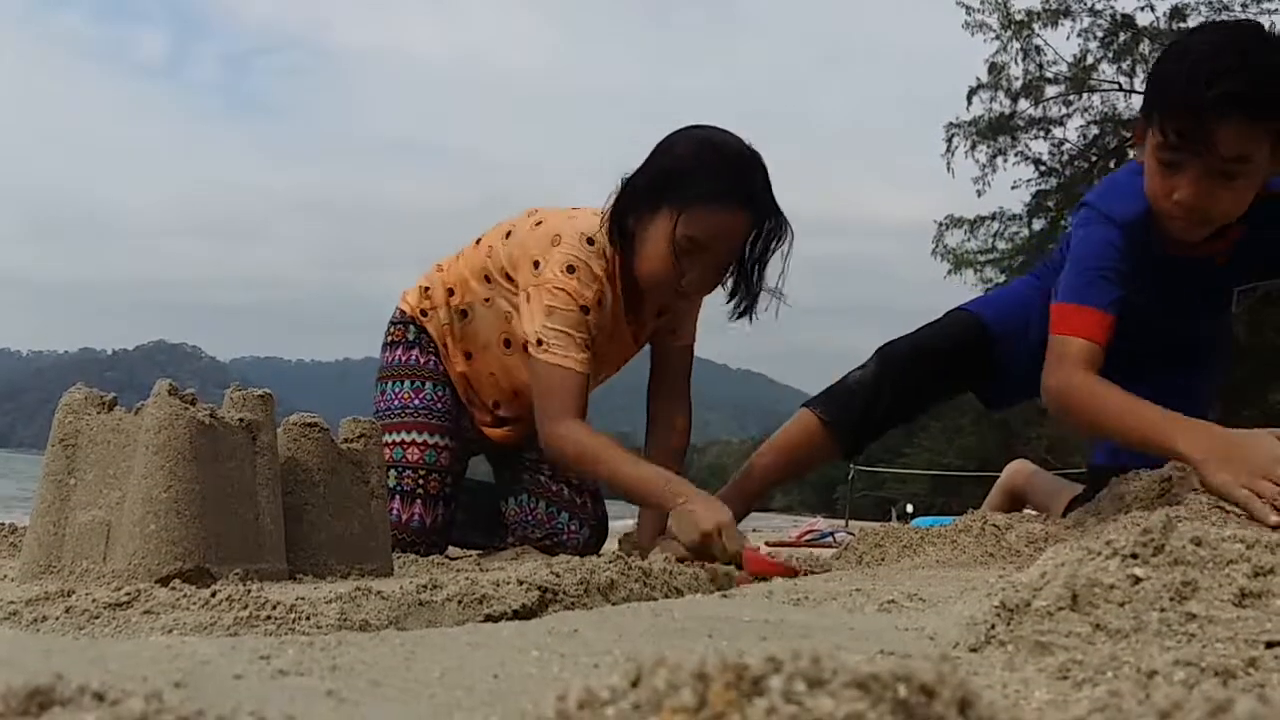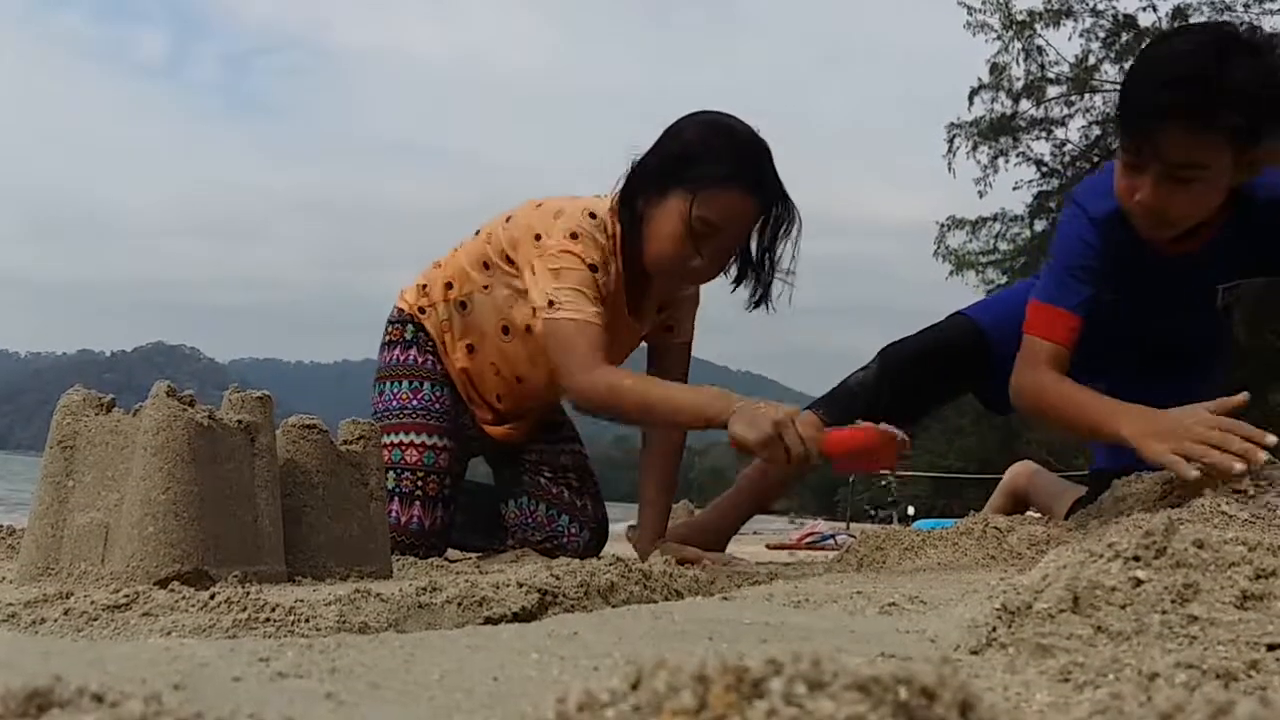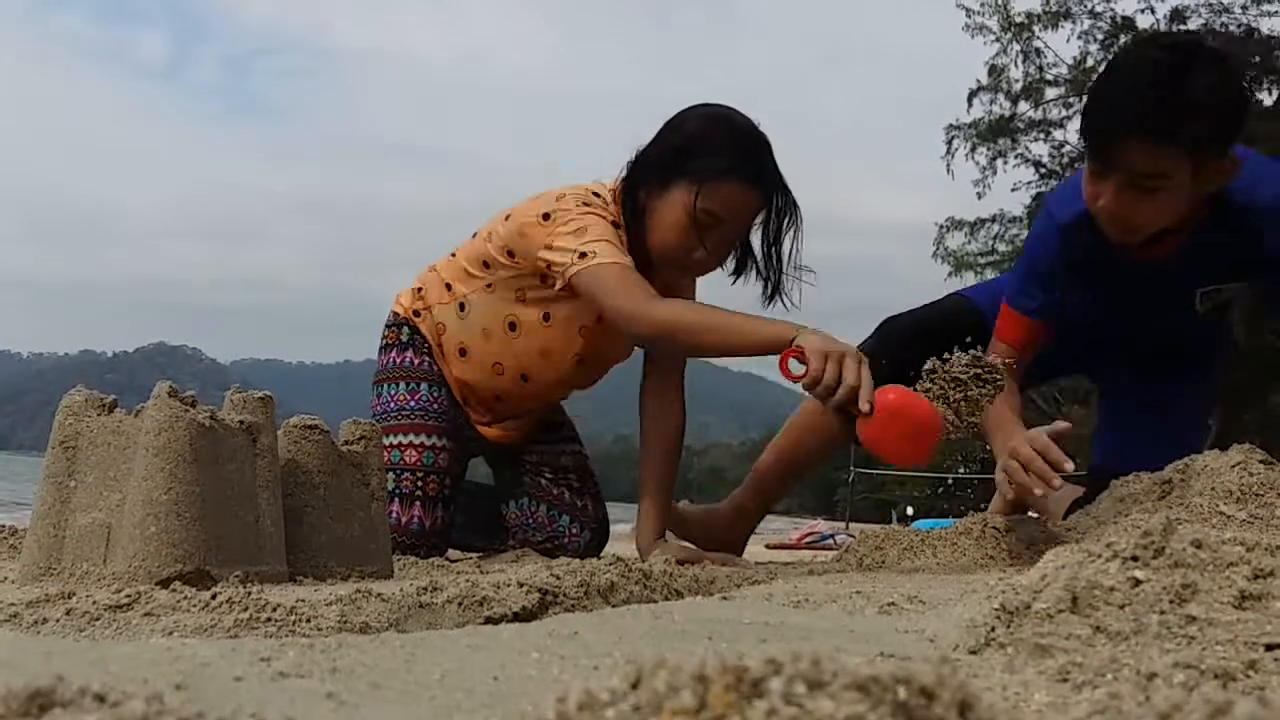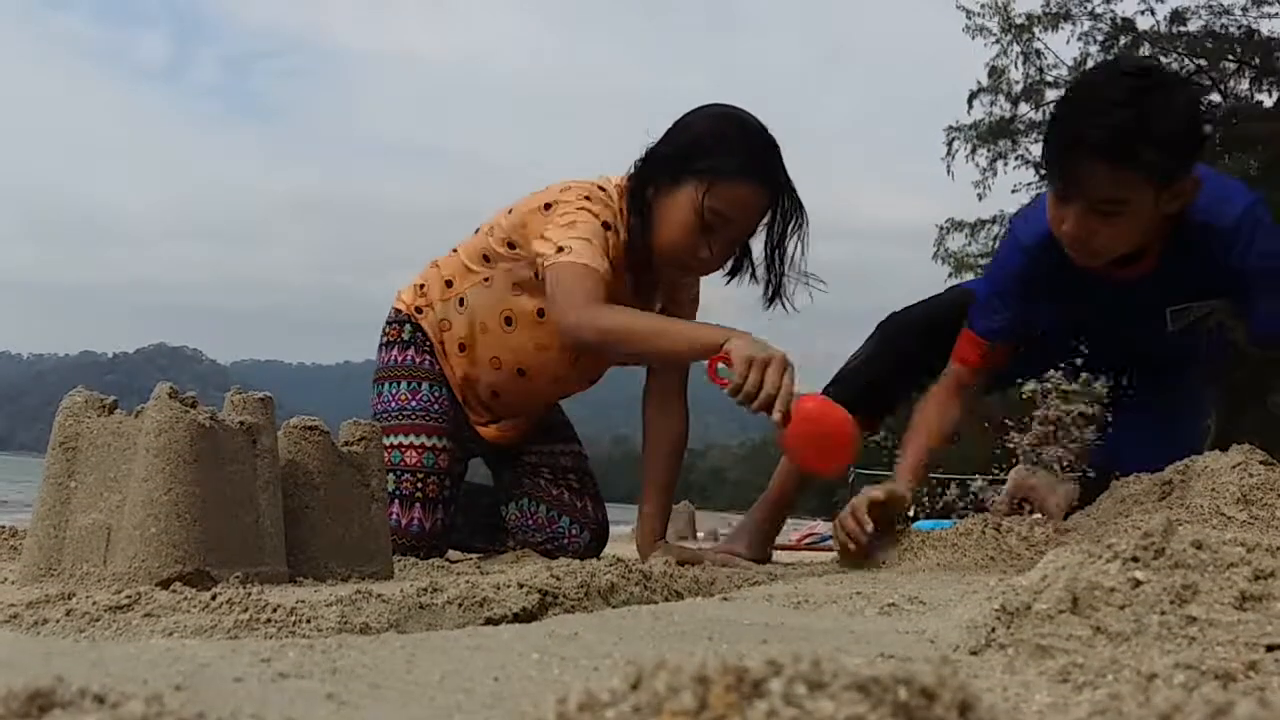
dt=0.1s
person 1, frame 1
right shoulder: (1116, 216)
right elbow: (1062, 381)
right wrist: (1198, 442)
left hip: (1169, 355)
right hip: (1063, 308)
right knee: (909, 365)
left ankle: (1032, 489)
right ankle: (723, 515)
person 1, frame 2
right shoulder: (1095, 214)
right elbow: (1030, 379)
right wrist: (1141, 425)
left hip: (1176, 356)
right hip: (1062, 316)
right knee: (912, 367)
left ankle: (1033, 486)
right ankle: (716, 522)
person 1, frame 3
right shoulder: (1067, 216)
right wrist: (1010, 437)
left hip: (1167, 359)
right hip: (1065, 311)
right knee: (900, 343)
left ankle: (1030, 485)
right ankle: (733, 518)
person 1, frame 4
left shoulder: (1234, 227)
right shoulder: (1033, 238)
right elbow: (952, 387)
right wrist: (901, 484)
left hip: (1163, 360)
right hip: (1051, 318)
right knee: (906, 338)
left ankle: (1042, 493)
right ankle: (760, 523)
person 2, frame 1
left shoulder: (673, 286)
right shoulder: (574, 266)
left elbow: (669, 407)
right elbow: (560, 434)
left wrist: (652, 536)
right wrist: (683, 499)
left hip: (521, 401)
left knee: (575, 537)
right knee: (408, 531)
left ankle: (465, 502)
person 2, frame 2
left shoulder: (675, 279)
right shoulder: (576, 239)
left elbow: (668, 403)
right elbow: (585, 381)
left wrist: (651, 539)
right wrist: (731, 408)
left hip: (524, 403)
left knee: (575, 539)
right knee: (407, 535)
left ankle: (457, 503)
person 2, frame 3
left shoulder: (674, 270)
right shoulder: (582, 220)
left elbow: (664, 400)
right elbow: (640, 320)
left wrist: (651, 535)
right wrist: (795, 336)
left hip: (528, 403)
right hip: (432, 350)
left knee: (578, 539)
right knee: (411, 535)
person 2, frame 4
left shoulder: (676, 277)
right shoulder: (583, 215)
left elbow: (668, 400)
right elbow: (581, 325)
left wrist: (650, 538)
right wrist: (725, 341)
left hip: (523, 405)
left knee: (575, 540)
right knee: (408, 535)
left ankle: (453, 503)
